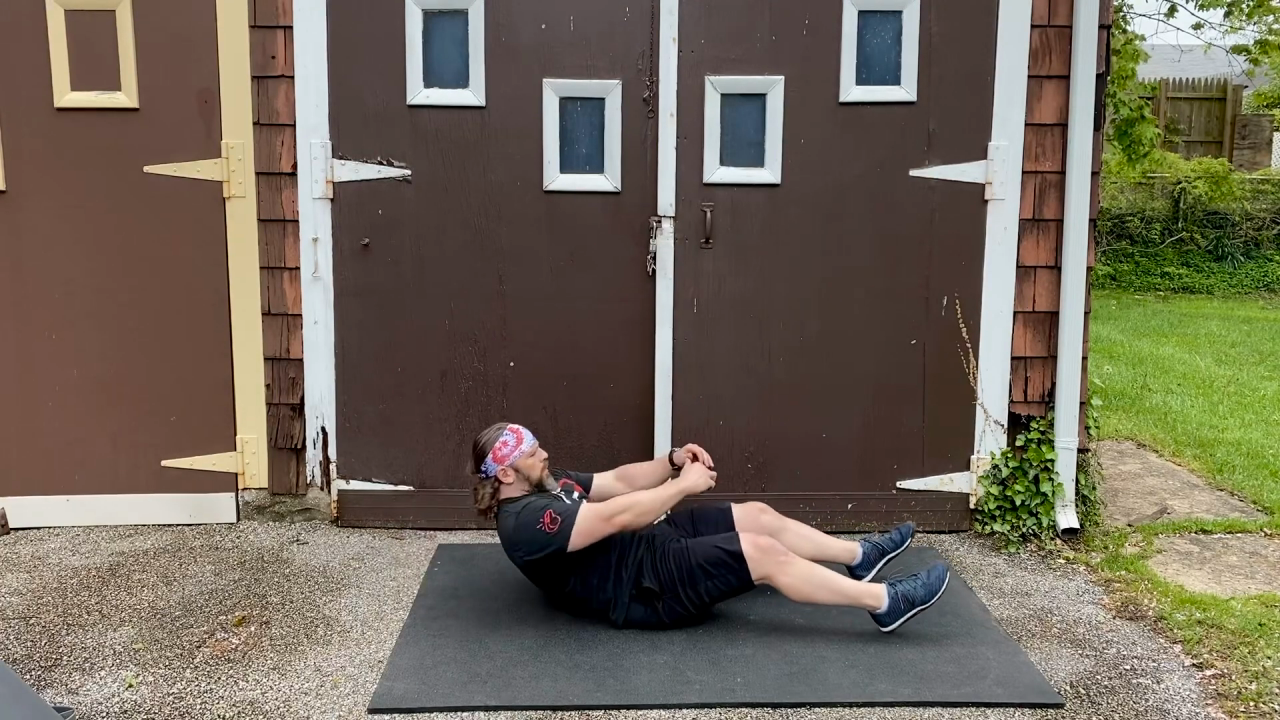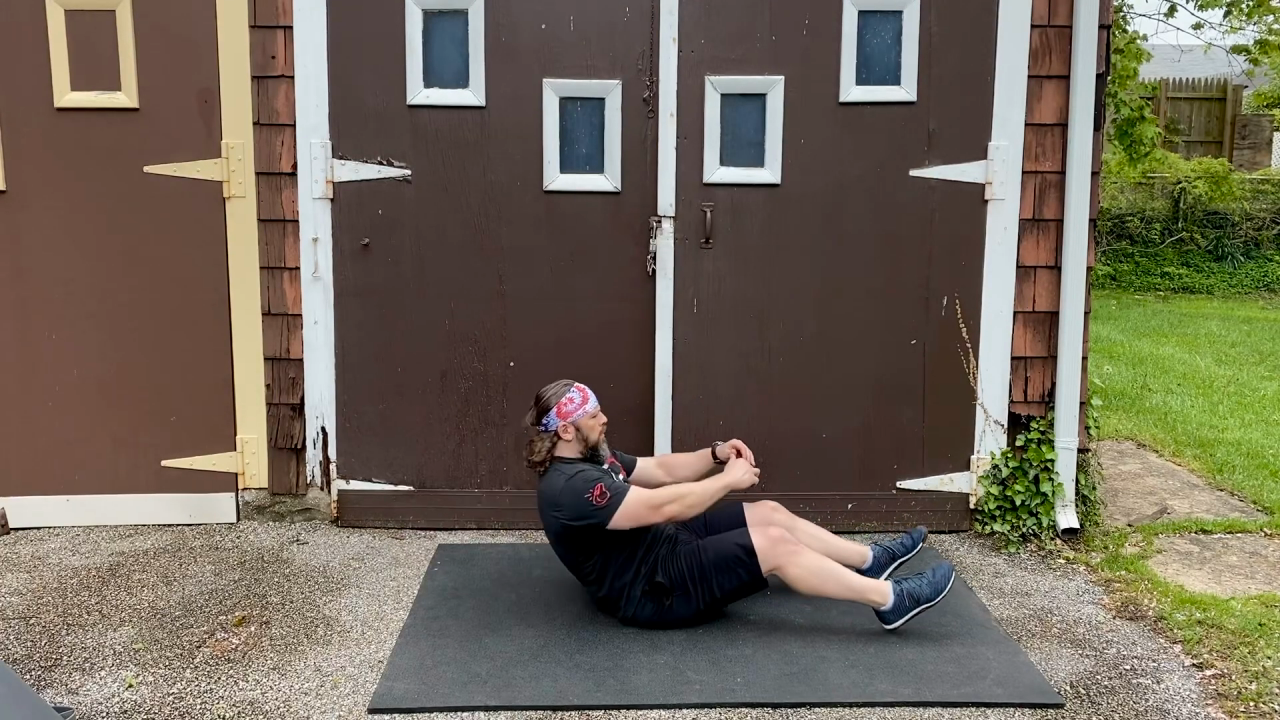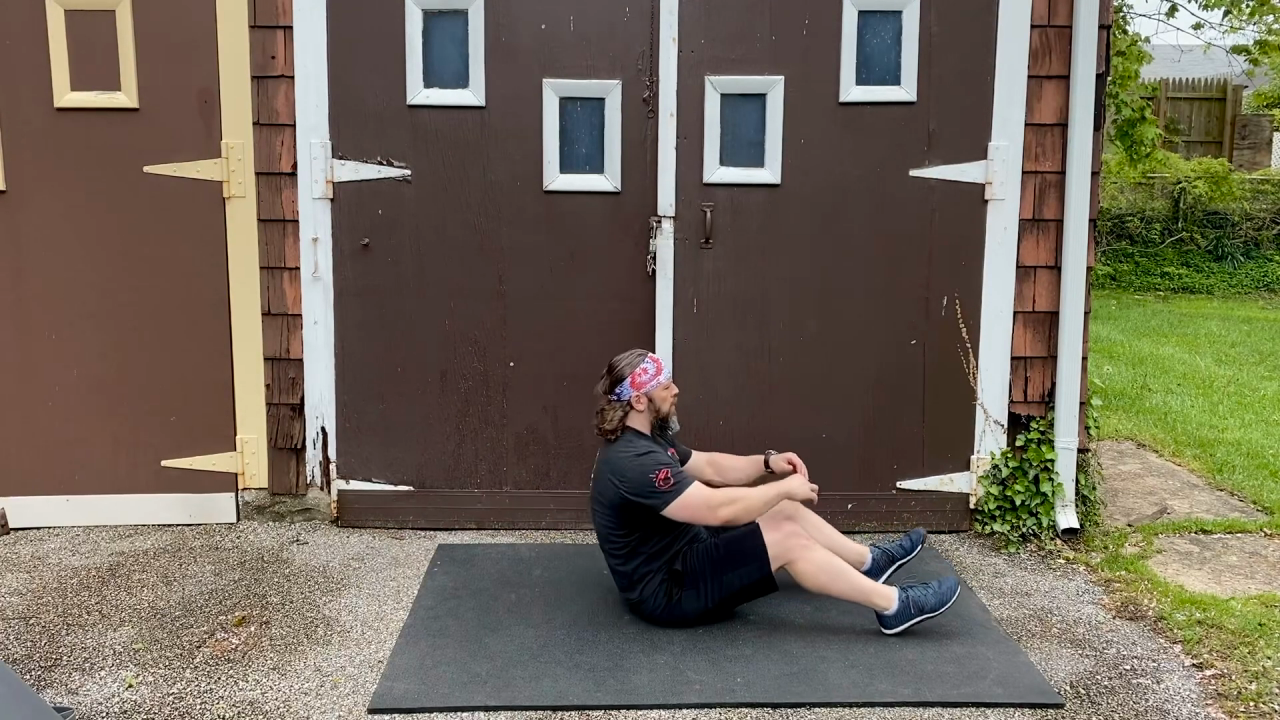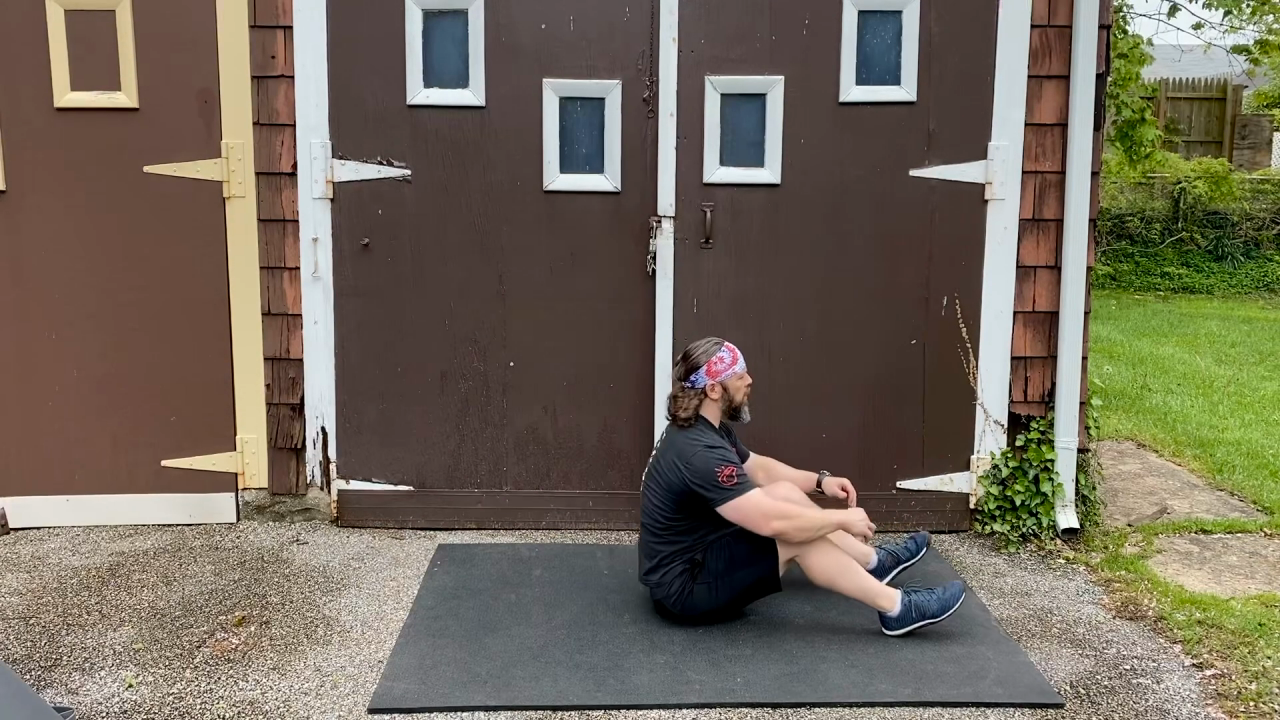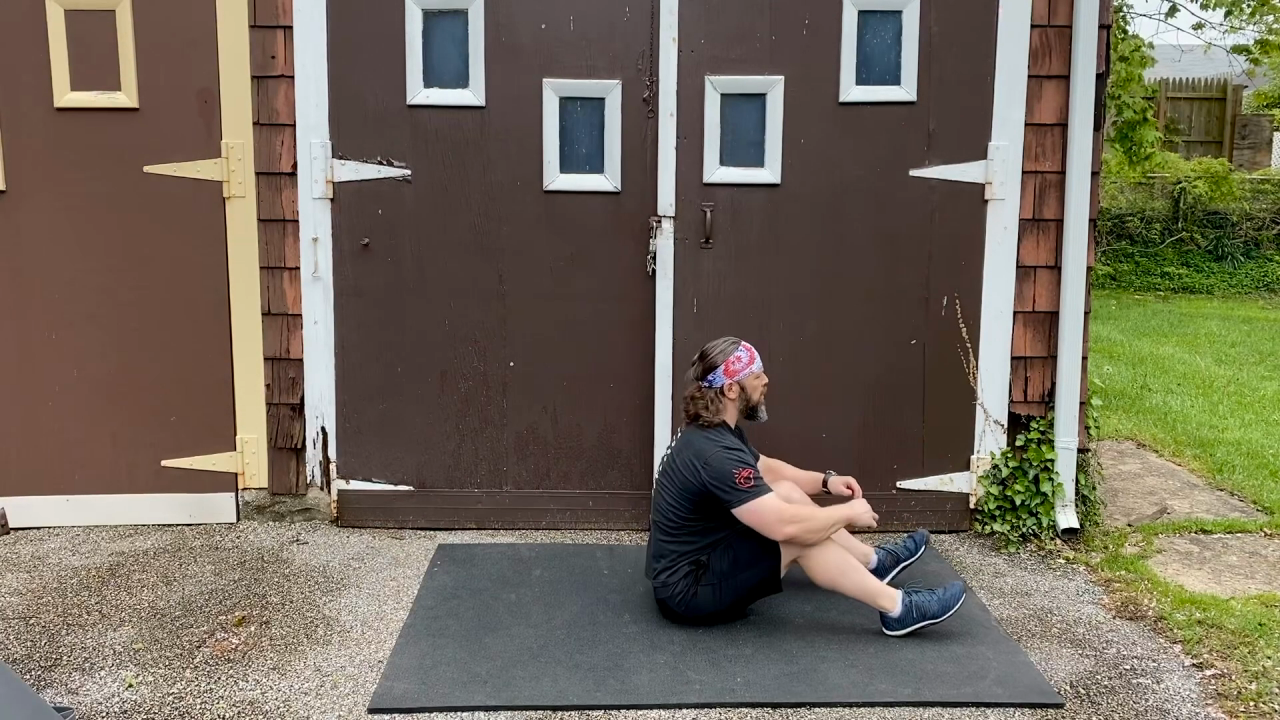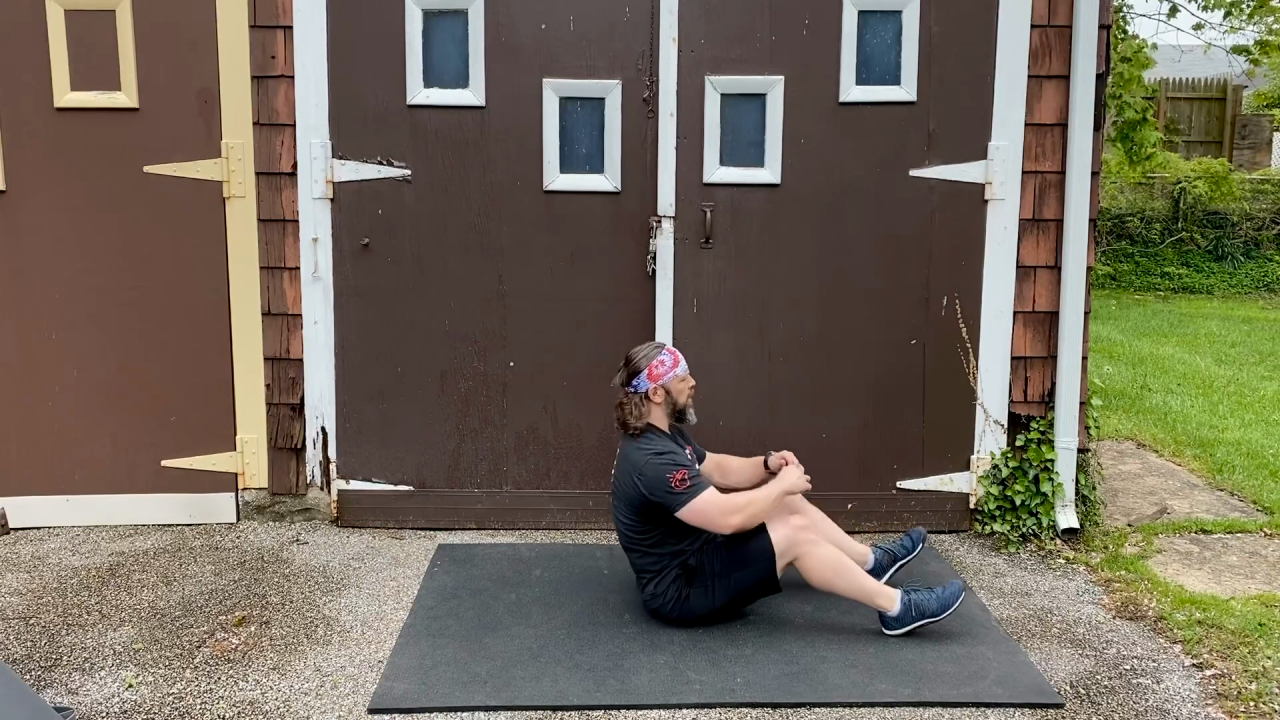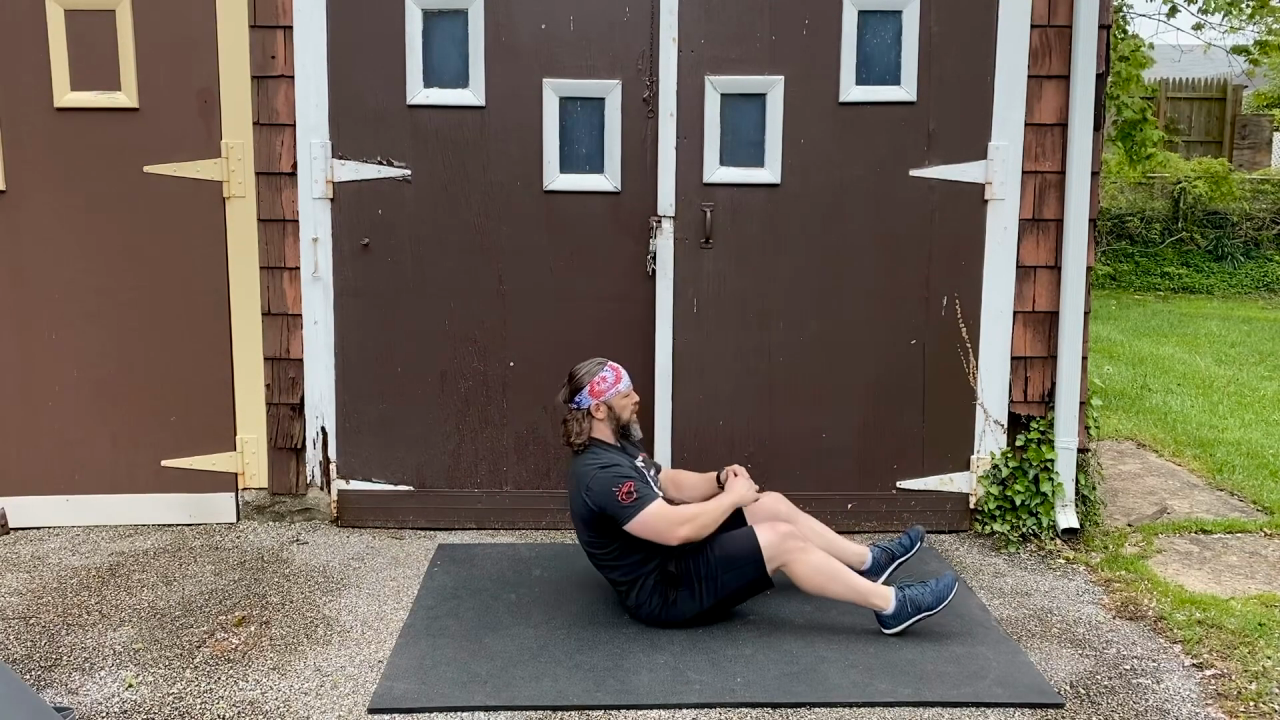
dt=0.3s
person 1, frame 1
left shoulder: (544, 484)
right shoulder: (525, 522)
left elbow: (620, 481)
right elbow: (618, 516)
left wrist: (673, 461)
right wrist: (684, 485)
left hip: (647, 547)
right hip: (642, 589)
left knee: (757, 515)
right knee: (763, 552)
left ankle: (860, 558)
right ankle: (884, 603)
person 1, frame 2
left shoulder: (590, 459)
right shoulder: (569, 488)
left elbow: (661, 470)
right elbow: (663, 506)
left wrist: (715, 454)
right wrist: (728, 479)
left hip: (666, 545)
right hip: (653, 591)
left knee: (769, 512)
right knee: (774, 542)
left ankle: (870, 560)
right ankle: (888, 600)
person 1, frame 3
left shoulder: (644, 438)
right shoulder: (632, 463)
left elbow: (707, 467)
right elbow: (718, 510)
left wrist: (768, 463)
right wrist: (784, 489)
left hip: (680, 555)
right hip: (666, 591)
left knee: (776, 509)
right knee: (786, 537)
left ankle: (870, 562)
right ankle: (893, 606)
person 1, frame 4
left shoulder: (703, 428)
right shoulder: (699, 453)
left elbow: (759, 469)
right elbow: (773, 523)
left wrist: (821, 480)
right wrist: (842, 520)
left hip: (696, 556)
right hip: (686, 586)
left knee: (785, 491)
right knee: (797, 536)
left ankle: (873, 562)
right ankle: (896, 608)
person 1, frame 5
left shoulder: (711, 429)
right shoulder: (715, 453)
left elbow: (765, 470)
right elbow: (784, 528)
left wrist: (828, 482)
right wrist: (849, 513)
left hip: (699, 558)
right hip: (689, 588)
left knee: (788, 492)
right knee: (802, 532)
left ankle: (874, 562)
right ankle: (898, 608)
person 1, frame 6
left shoulder: (660, 434)
right shoulder: (652, 460)
left elbow: (716, 469)
right elbow: (730, 519)
left wrist: (769, 463)
right wrist: (781, 485)
left hip: (690, 556)
right hip: (679, 590)
left knee: (782, 501)
right knee: (796, 532)
left ankle: (870, 562)
right ankle: (895, 608)
person 1, frame 7
left shoulder: (618, 449)
right shoulder: (601, 474)
left elbow: (674, 485)
right elbow: (678, 530)
left wrist: (720, 479)
right wrist: (733, 497)
left hip: (677, 556)
right hip: (663, 588)
left knee: (775, 504)
right knee: (784, 540)
left ankle: (869, 563)
right ankle: (890, 605)
